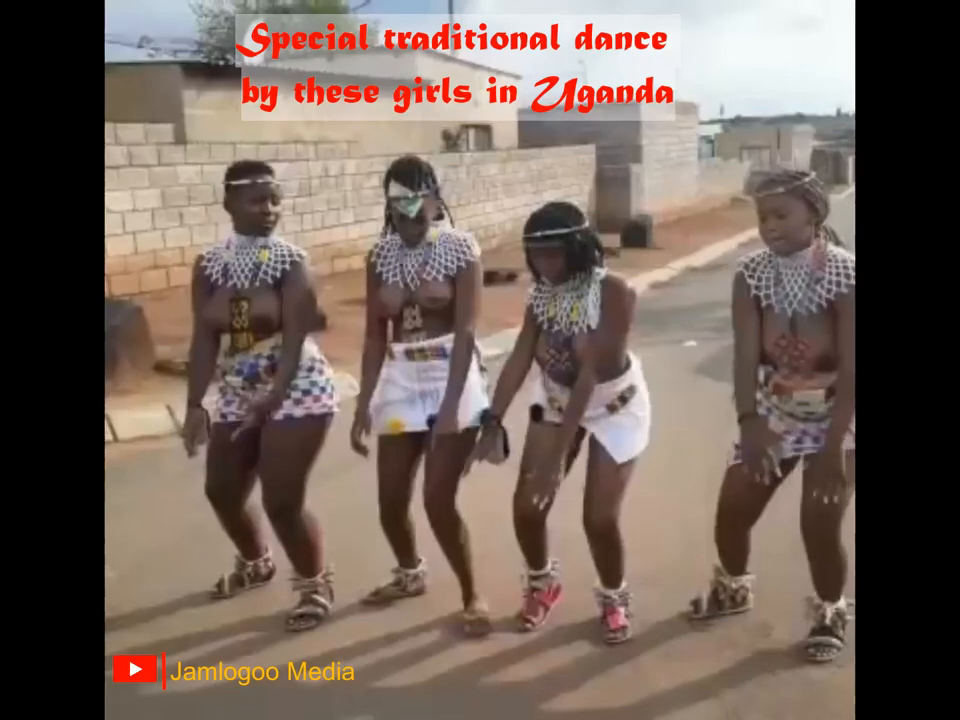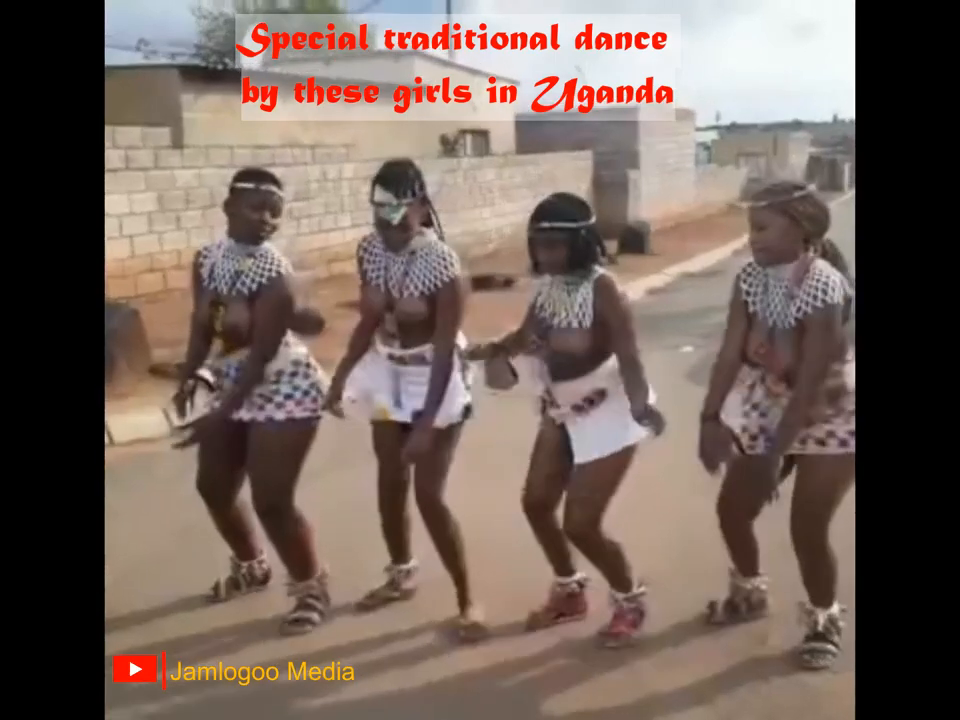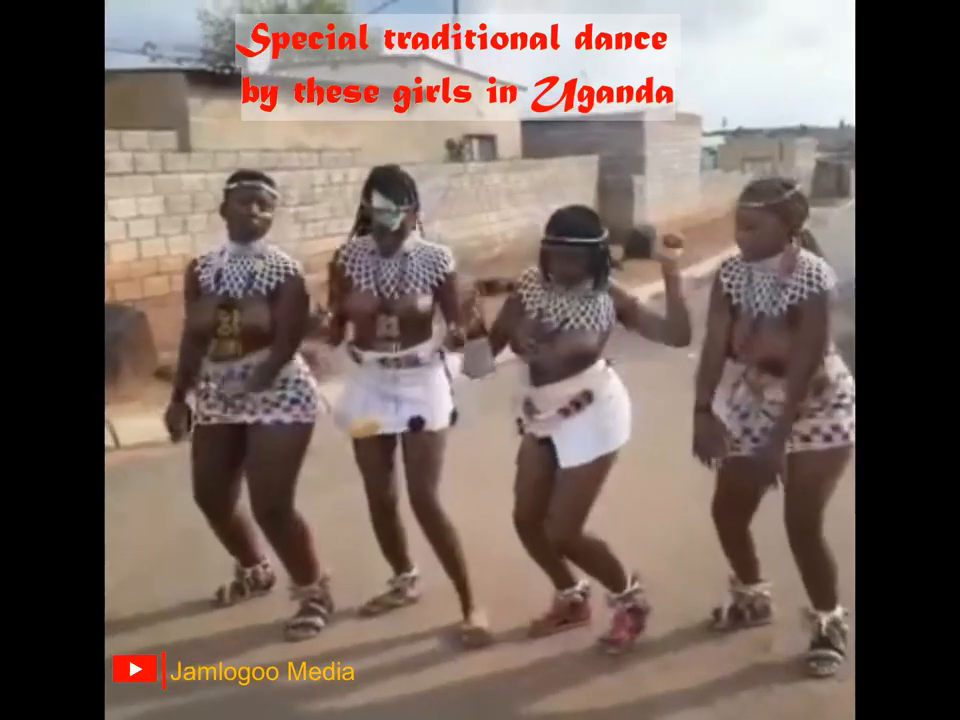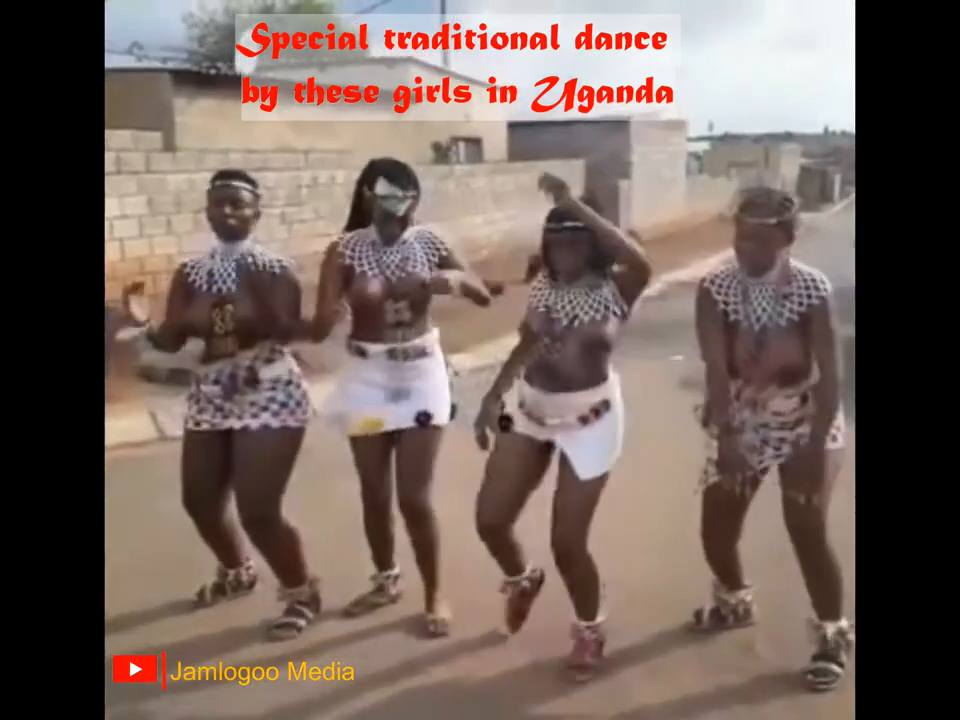
dt=0.4s
person 1, frame 1
left shoulder: (845, 272)
right shoulder: (751, 273)
left elbow: (850, 367)
right elbow: (746, 354)
left wrist: (833, 444)
right wrist: (749, 421)
left hip: (838, 414)
right hip: (774, 409)
left knee: (820, 526)
right knee: (731, 512)
left ankle: (831, 614)
right ankle: (733, 589)
person 1, frame 2
left shoulder: (824, 288)
right shoulder: (750, 278)
left elbow: (810, 384)
right elbow: (730, 352)
left wrist: (773, 456)
right wrist: (710, 419)
left hip: (831, 416)
right hip: (770, 405)
left knee: (807, 528)
right knee: (732, 507)
left ankle: (825, 620)
right ankle: (749, 593)
person 1, frame 3
left shoulder: (813, 278)
right shoulder: (731, 273)
left elbow: (806, 368)
right elbow: (716, 345)
left wrist: (777, 442)
right wrist: (703, 412)
left hip: (816, 410)
right hip: (755, 406)
left knee: (802, 525)
right knee: (727, 510)
left ankle: (830, 624)
right ankle: (752, 598)
person 1, frame 4
left shoulder: (811, 288)
right shoulder: (714, 289)
left elbow: (828, 373)
right elbow: (716, 367)
left wrist: (816, 445)
right wrist: (727, 435)
left hip: (805, 420)
right hip: (741, 422)
left knee: (807, 528)
right knee: (715, 527)
left ankle: (834, 635)
right ankle: (734, 601)
person 2, frame 1
left shoulder: (460, 248)
right shoulder: (381, 254)
left elbow: (465, 331)
right elbow: (375, 335)
left wrist: (451, 404)
right wrist: (363, 406)
left hip: (450, 380)
right hip: (398, 382)
left knee: (438, 502)
right knee: (390, 501)
left ankle: (471, 596)
right ankle: (410, 573)
person 2, frame 2
left shoulder: (442, 262)
right shoulder: (370, 250)
left elbow: (445, 347)
right elbow: (369, 321)
left wrist: (429, 421)
right wrist: (342, 376)
left hip: (434, 379)
right hip: (386, 375)
left knee: (428, 495)
right knee: (390, 486)
left ankle: (466, 600)
right ankle: (402, 574)
person 2, frame 3
left shoulder: (435, 259)
right shoulder: (348, 258)
left elbow: (456, 326)
right elbow: (336, 328)
left wrist: (457, 334)
right wrist: (324, 327)
left hip: (420, 384)
right hip: (366, 385)
left knee: (424, 500)
right knee: (379, 497)
left ankle: (470, 604)
right ankle: (405, 581)
person 2, frame 4
left shoulder: (429, 244)
right shoulder: (346, 251)
left elbow: (483, 296)
right elbow: (318, 331)
left wrist: (456, 278)
right wrist: (327, 309)
left hip: (421, 375)
right hip: (367, 378)
left knee: (414, 497)
right knee: (374, 494)
left ankle: (434, 597)
right ankle: (386, 580)
person 3, frame 1
left shoulder: (290, 261)
right shoulder: (209, 265)
left elbow: (295, 336)
right elbow: (204, 338)
left wrist: (275, 397)
right wrist: (194, 405)
left hip: (295, 390)
right hip: (237, 392)
left knee: (282, 501)
right knee: (221, 491)
left ankle: (315, 584)
right ankle: (254, 563)
person 3, frame 2
left shoulder: (273, 273)
right shoulder: (206, 259)
left elbow: (261, 352)
right elbow: (202, 324)
left wrist: (221, 414)
right wrist: (189, 377)
left hip: (281, 391)
right hip: (230, 388)
left knee: (272, 502)
right knee: (212, 487)
left ankle: (311, 588)
right ankle: (250, 566)
person 3, frame 3
left shoulder: (284, 273)
right shoulder: (201, 269)
left elbow: (285, 346)
right elbow: (194, 336)
left wrist: (252, 385)
right wrist: (179, 397)
left hip: (277, 396)
right hip: (217, 397)
left knee: (271, 506)
right knee: (210, 496)
left ankle: (314, 592)
right ankle: (254, 570)
person 3, frame 4
left shoulder: (274, 269)
right shoulder: (191, 272)
left elbow: (285, 330)
right elbow: (170, 338)
left wrist: (259, 295)
right wrist: (140, 324)
left hip: (269, 398)
right hip: (210, 397)
left knee: (258, 511)
right knee: (198, 500)
left ankle: (302, 592)
right ankle: (237, 571)
person 4, frame 1
left shoulder: (613, 291)
right shoulder: (542, 293)
left elbow: (592, 372)
right elbow: (519, 359)
left wrist: (558, 453)
right wrist: (492, 424)
left hip: (614, 408)
right hip: (556, 403)
left knee: (600, 519)
right knee: (526, 508)
left ankle: (614, 598)
right ankle: (542, 584)
person 4, frame 2
left shoulder: (602, 290)
right shoulder: (549, 283)
left elbow: (630, 363)
right elbow: (527, 335)
left wrist: (640, 405)
right wrist: (491, 350)
left hip: (608, 410)
right hip: (564, 406)
left knee: (580, 523)
right knee: (535, 502)
left ankle: (629, 601)
right ankle: (570, 592)
person 4, frame 3
left shoulder: (610, 299)
right shoulder: (530, 285)
left elbow: (679, 336)
right elbow: (495, 342)
left wrist: (670, 273)
left hip: (591, 416)
right hip: (542, 416)
left knee: (563, 532)
right knee: (527, 520)
left ankle: (630, 598)
right ankle: (571, 599)
person 4, frame 4
left shoulder: (616, 289)
right shoulder: (544, 285)
left elbow: (640, 262)
left wrist: (575, 206)
right wrist: (492, 396)
left hip: (588, 422)
right hip: (531, 412)
left knee: (567, 542)
right knee: (490, 519)
left ankle: (590, 632)
right ankle: (524, 580)
